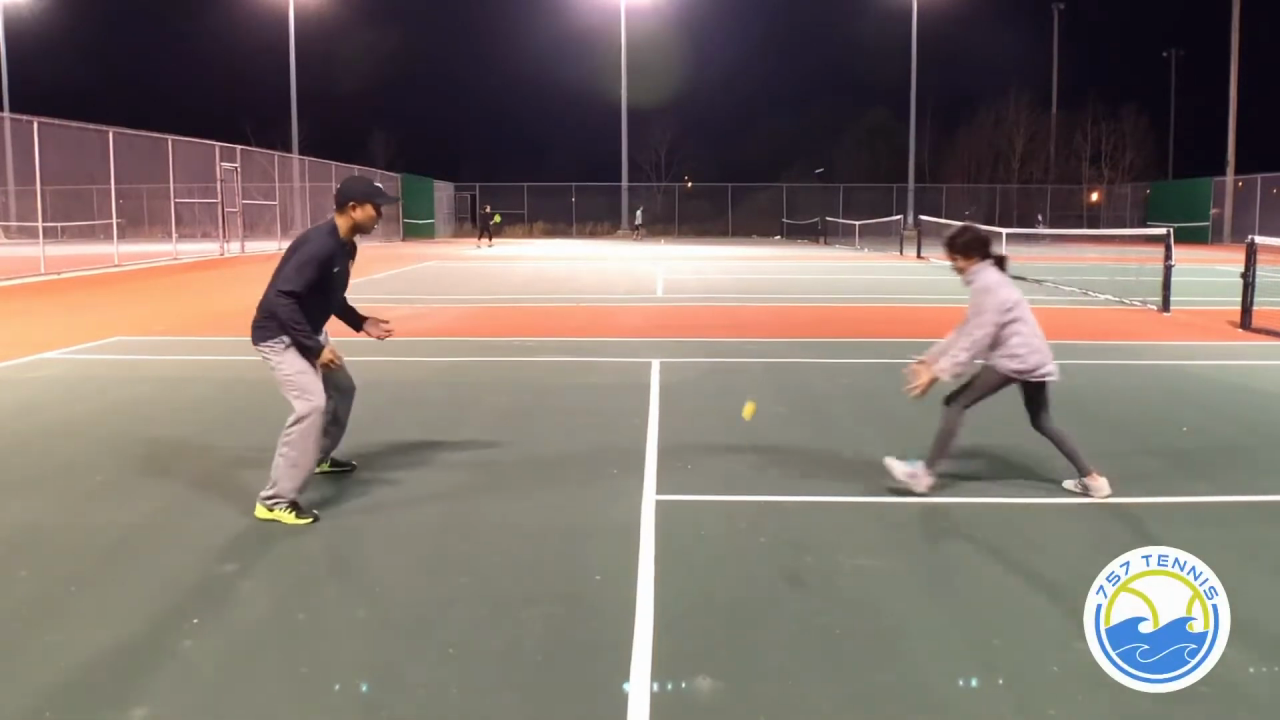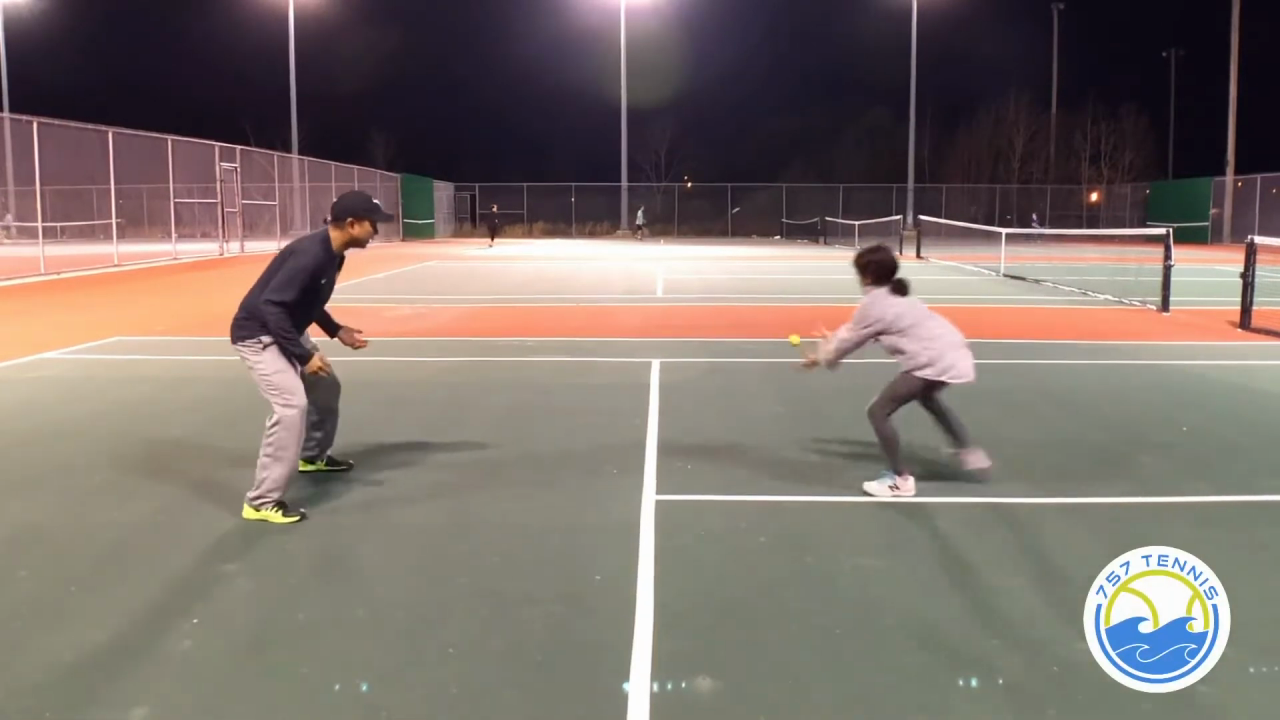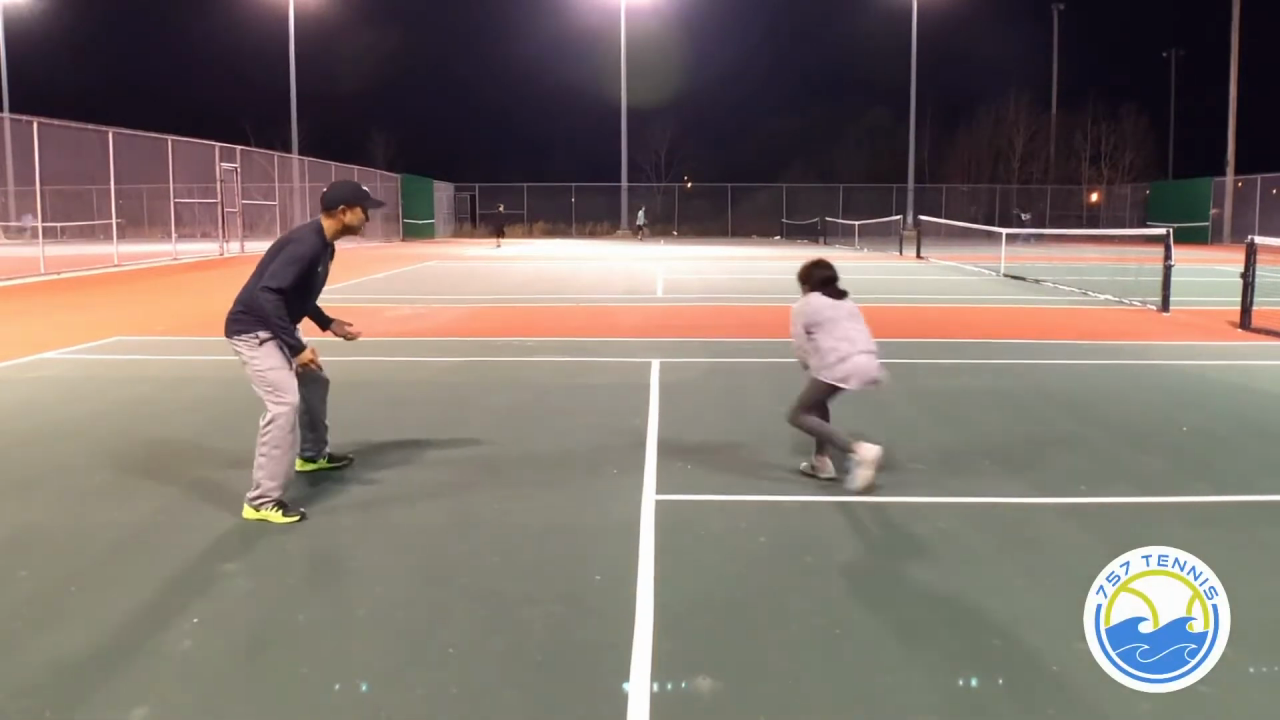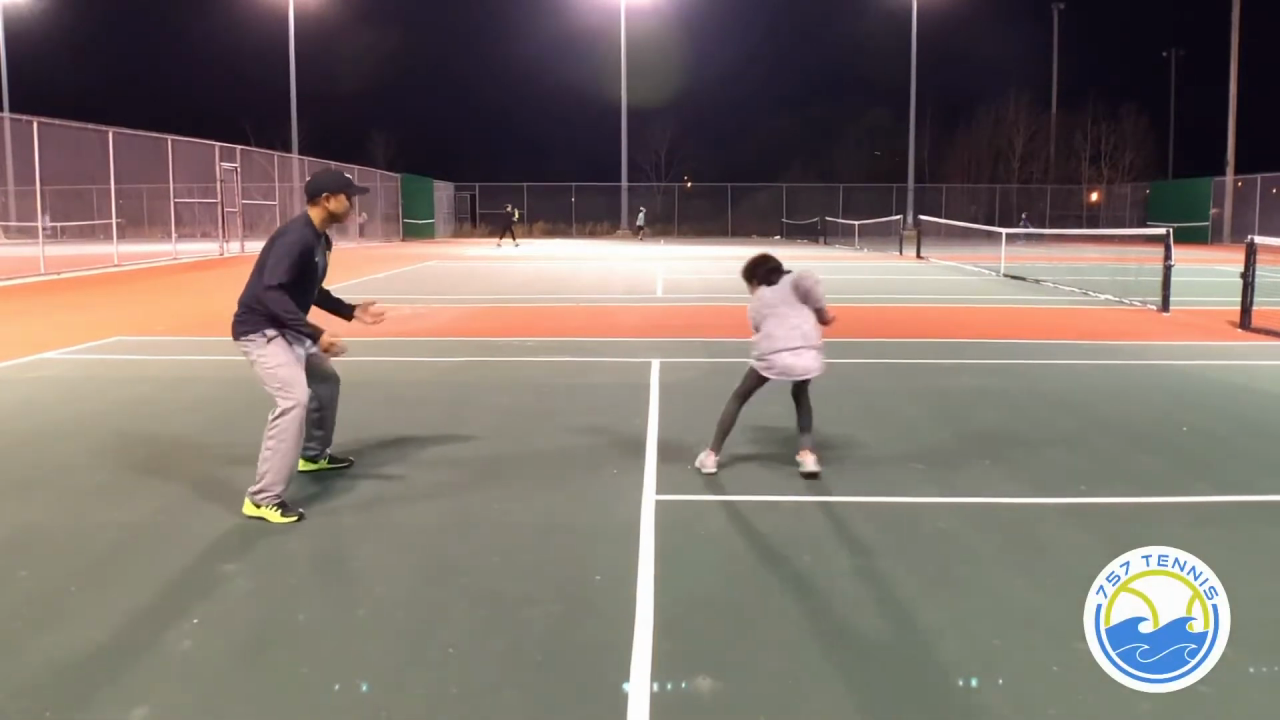
dt=0.3s
person 1, frame 1
left shoulder: (347, 247)
right shoulder: (319, 245)
right elbow: (281, 298)
left wrist: (360, 323)
right wrist: (315, 348)
left hip: (307, 331)
right hip: (278, 333)
left knee: (342, 389)
right knee: (311, 404)
left ankle: (319, 456)
right ankle: (276, 500)
person 1, frame 2
left shoulder: (335, 257)
right shoulder: (310, 255)
right elbow: (271, 306)
left wrist: (335, 330)
right wrist: (304, 356)
left hip: (286, 333)
right hip: (258, 334)
left knee: (326, 389)
right knee: (292, 404)
left ankle: (312, 456)
right ankle: (263, 500)
person 1, frame 3
left shoulder: (325, 246)
right shoulder: (306, 244)
right elbow: (267, 293)
left wrist: (327, 323)
right wrist: (297, 346)
left hip: (277, 328)
right hip: (253, 329)
left knee: (315, 384)
right knee: (285, 402)
left ankle: (311, 455)
right ankle: (262, 501)
person 1, frame 4
left shoulder: (321, 239)
right shoulder: (297, 237)
right elbow: (271, 291)
left wrist: (350, 311)
right wrist: (315, 333)
left hip: (286, 329)
right hip: (261, 329)
left knee: (327, 382)
right knee: (294, 398)
left ankle: (314, 454)
right ankle: (263, 498)
person 2, frame 1
left shoulder: (988, 287)
right shoulder: (990, 280)
left elbow: (977, 338)
right elbow: (966, 330)
left wrist: (939, 371)
right wrist: (931, 357)
left hip: (1017, 358)
right hip: (1033, 357)
left knee: (954, 404)
right knee: (1041, 422)
left ankle: (925, 473)
right ankle: (1092, 479)
person 2, frame 2
left shoulder: (873, 305)
right shoulder: (896, 296)
left elbow: (849, 341)
right elbow: (854, 332)
left wrist: (821, 357)
right wrist: (832, 341)
left hip: (934, 361)
right hip: (955, 353)
left knee: (878, 413)
right knee: (927, 397)
left ankle: (901, 479)
right ankle: (968, 452)
person 2, frame 3
left shoulder: (802, 307)
right shoulder: (849, 304)
left elbow: (804, 352)
left wrist: (813, 371)
left hip: (839, 366)
right hip: (867, 364)
left knee: (798, 417)
right knee: (816, 403)
left ankle: (860, 451)
right ankle: (821, 461)
person 2, frame 4
left shoulder: (756, 306)
right shoulder: (793, 283)
left elbow: (766, 338)
right elbow: (808, 280)
right wrist: (820, 311)
left hip: (773, 358)
right hip: (806, 356)
left knee: (738, 398)
right knee: (800, 395)
left ankle: (712, 455)
right ankle: (806, 454)
